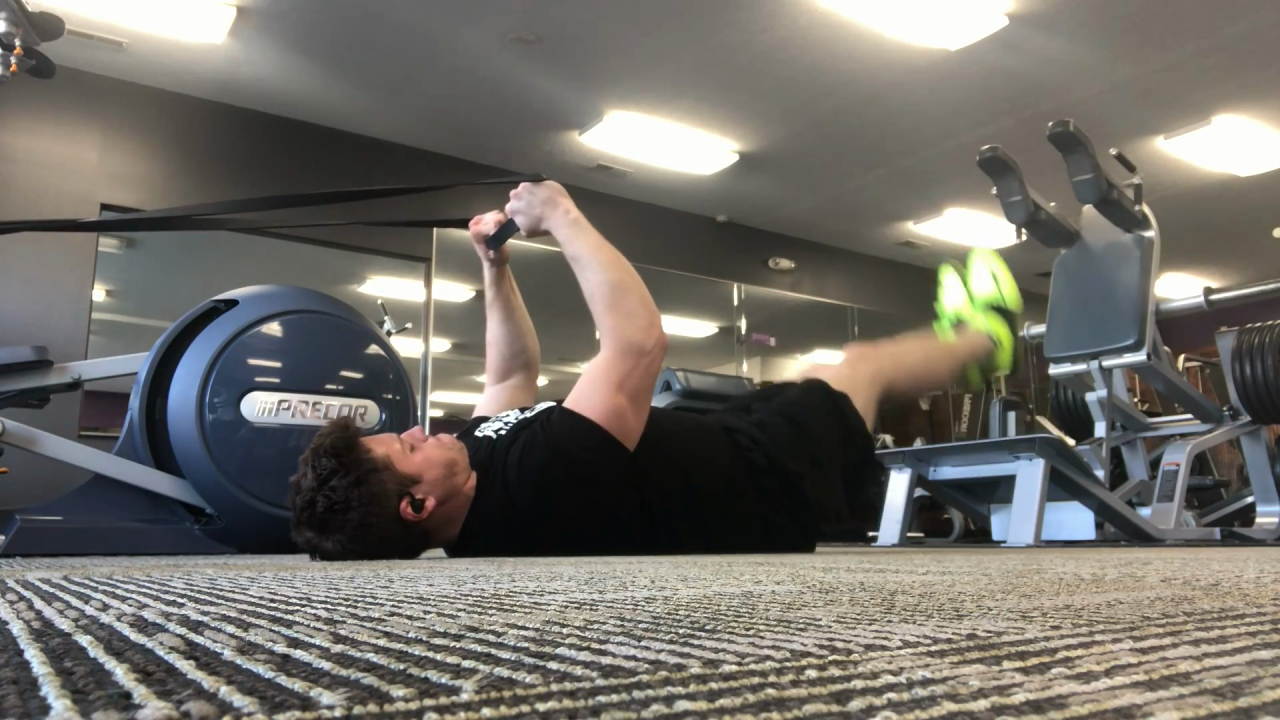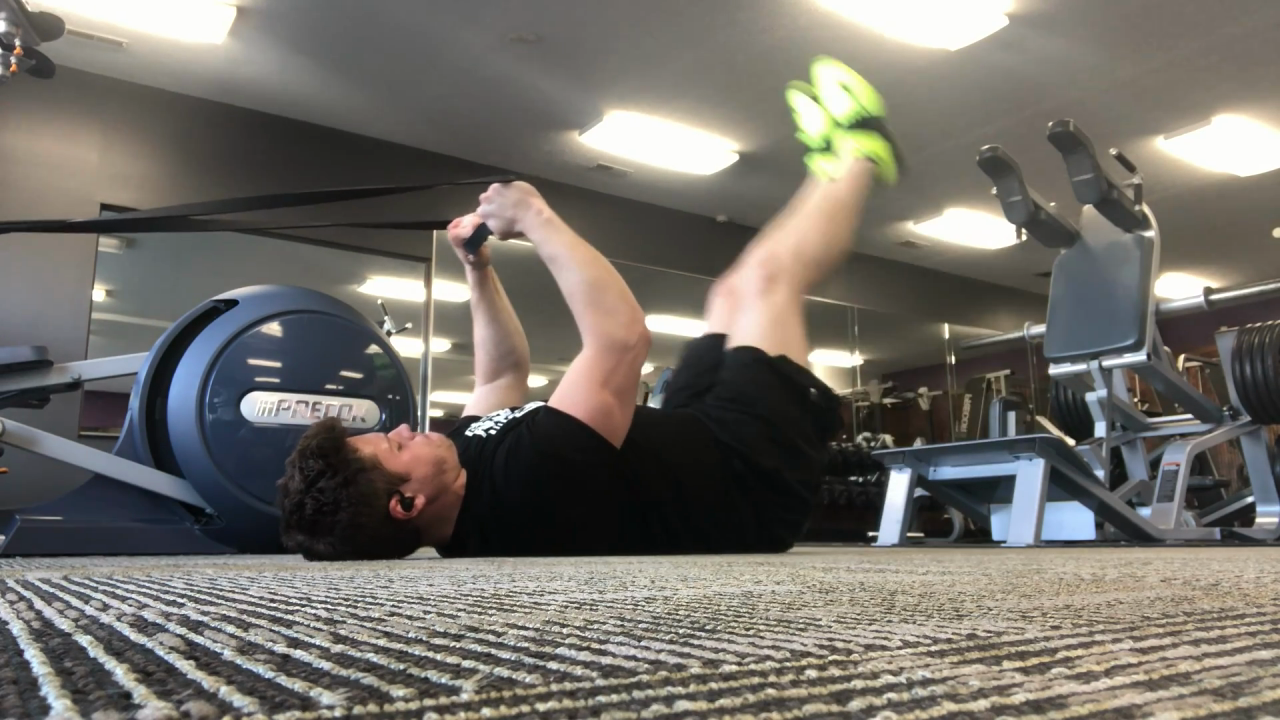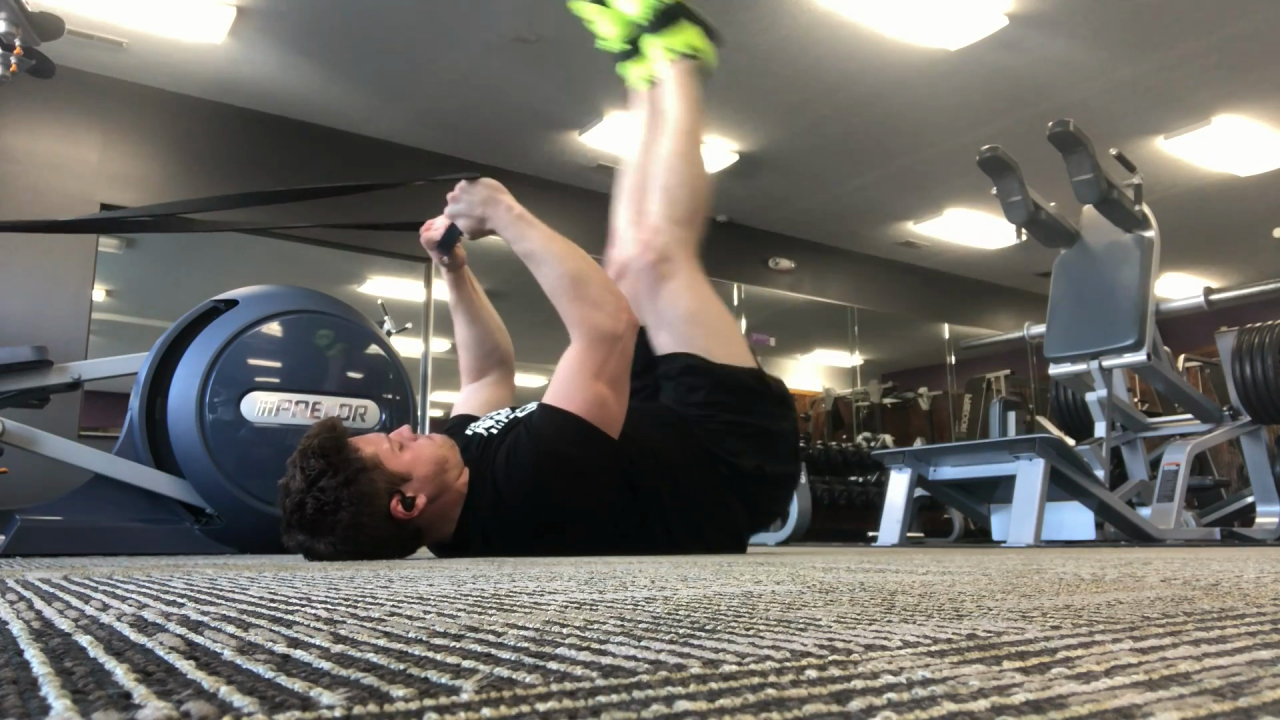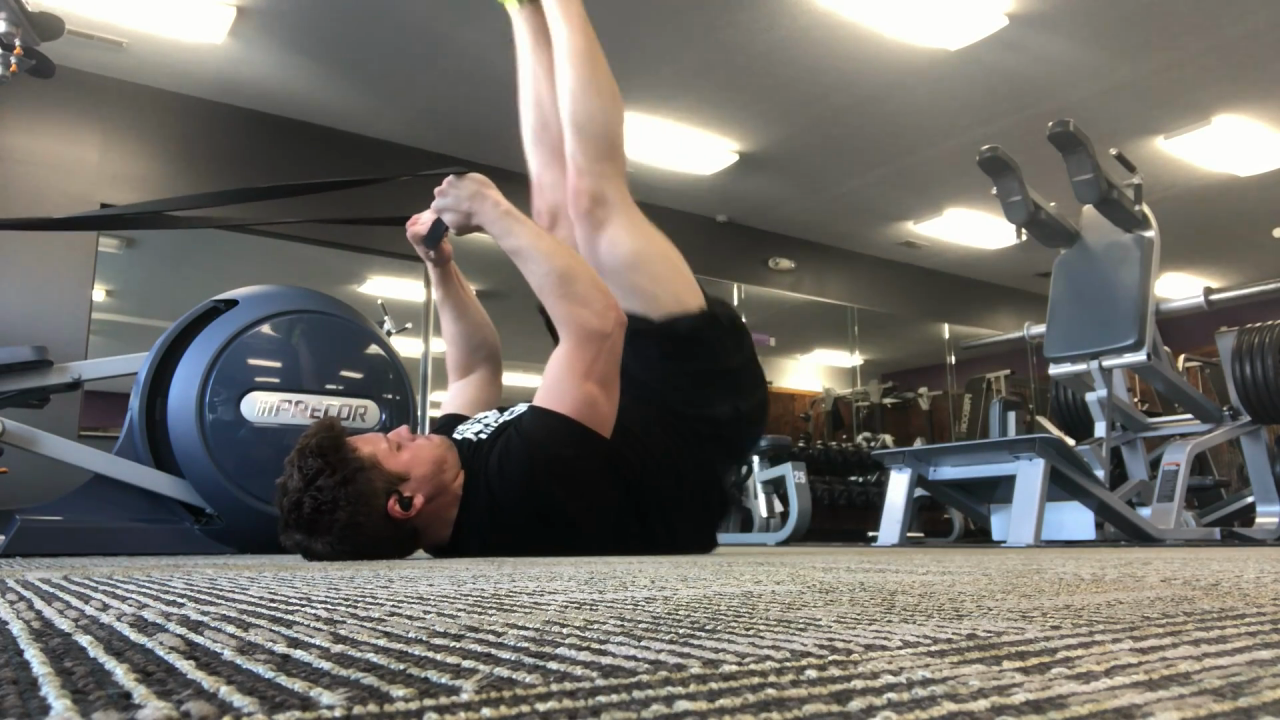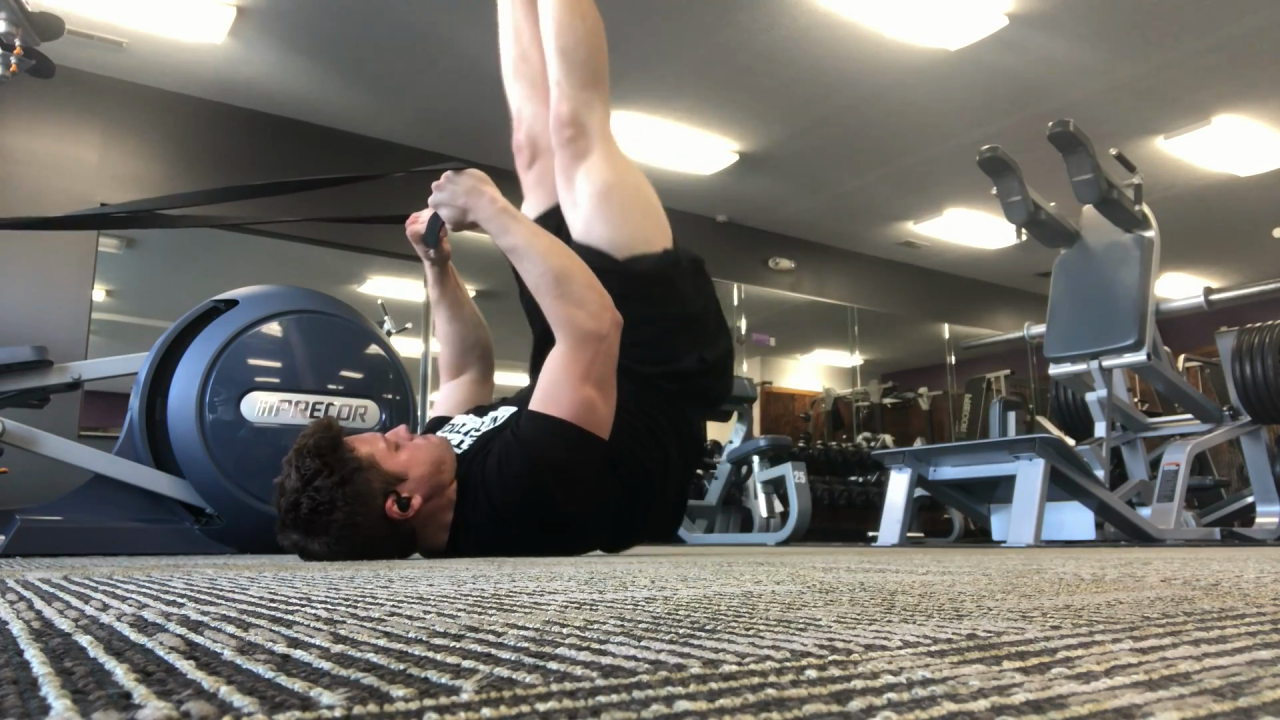
dt=0.3s
person 1, frame 1
left shoulder: (478, 458)
right shoulder: (540, 485)
left elbow: (511, 378)
right elbow: (639, 344)
left wrist: (495, 267)
right wrist: (562, 217)
left hip: (720, 455)
right hip: (765, 480)
left knee: (825, 366)
right knee: (858, 364)
left ankle: (968, 335)
right ankle: (981, 341)
person 1, frame 2
left shoulder: (471, 472)
right shoulder: (530, 481)
left elbow: (503, 376)
right elbow: (621, 337)
left wrist: (477, 269)
right wrist: (535, 220)
left hip: (689, 448)
right hip: (747, 475)
left knee: (731, 297)
right knee: (762, 282)
left ankle: (836, 167)
right ankle: (854, 156)
person 1, frame 3
left shoulder: (462, 492)
right shoulder: (531, 483)
left elbow: (490, 372)
right elbow: (610, 326)
left wrist: (453, 270)
right wrist: (505, 216)
left hip: (659, 434)
right hip: (731, 451)
right knee: (657, 258)
left ankle: (650, 73)
right ankle: (673, 58)
person 1, frame 4
left shoulder: (458, 497)
right shoulder: (524, 485)
left elbow: (477, 367)
right elbow: (599, 322)
left wrist: (440, 267)
right wrist: (493, 212)
left hip: (645, 411)
right hip: (698, 407)
left knee: (556, 213)
right knee: (590, 201)
person 1, frame 5
left shoulder: (445, 506)
right shoulder: (522, 491)
left elbow: (468, 370)
right elbow: (596, 326)
left wrist: (437, 265)
right wrist: (490, 210)
left hip: (590, 368)
right hip: (662, 368)
right knee: (574, 130)
